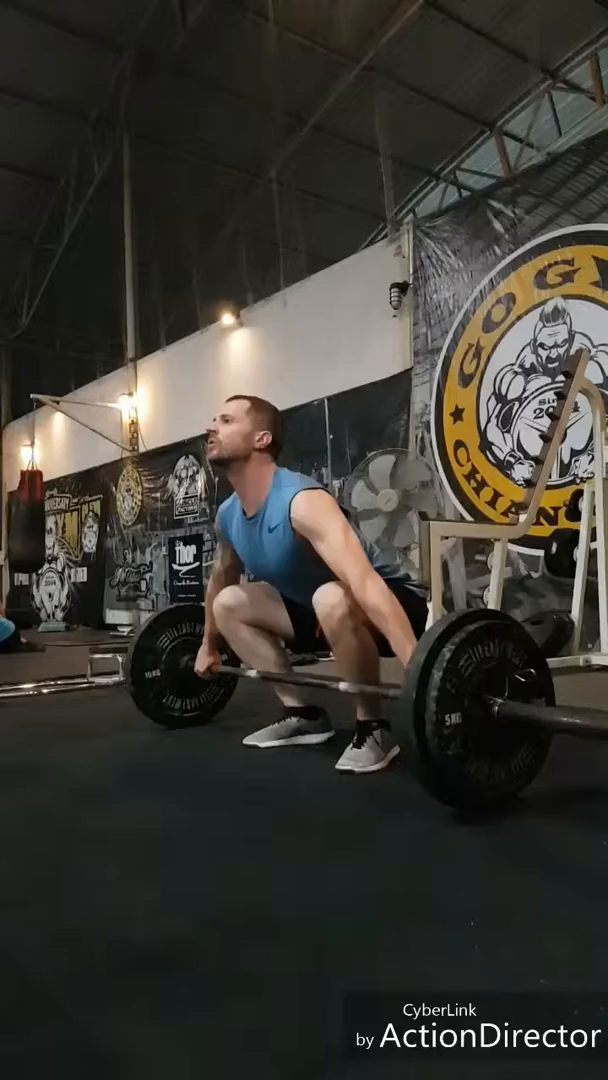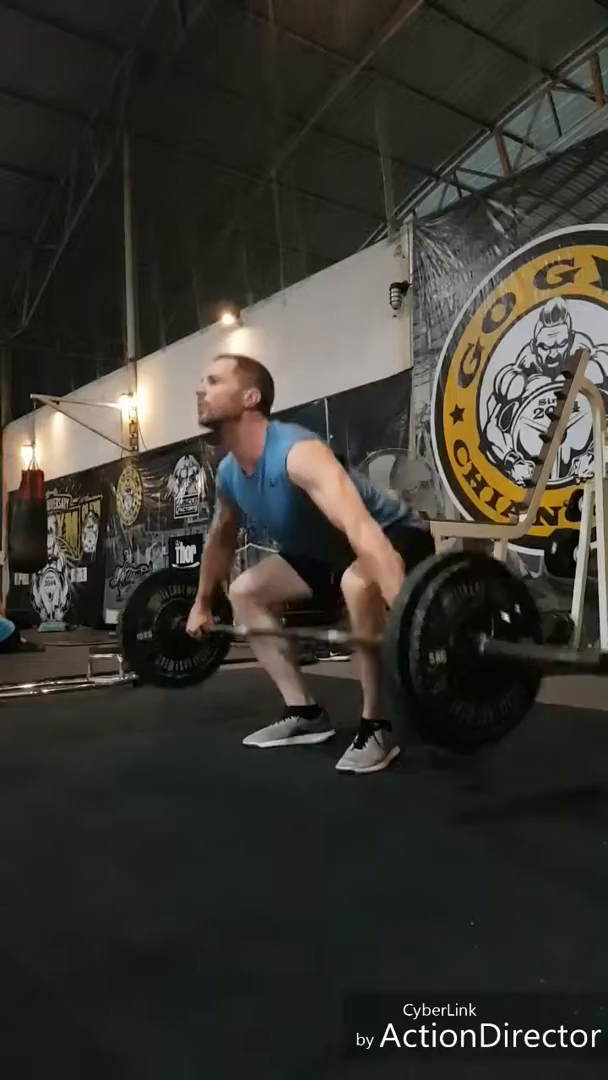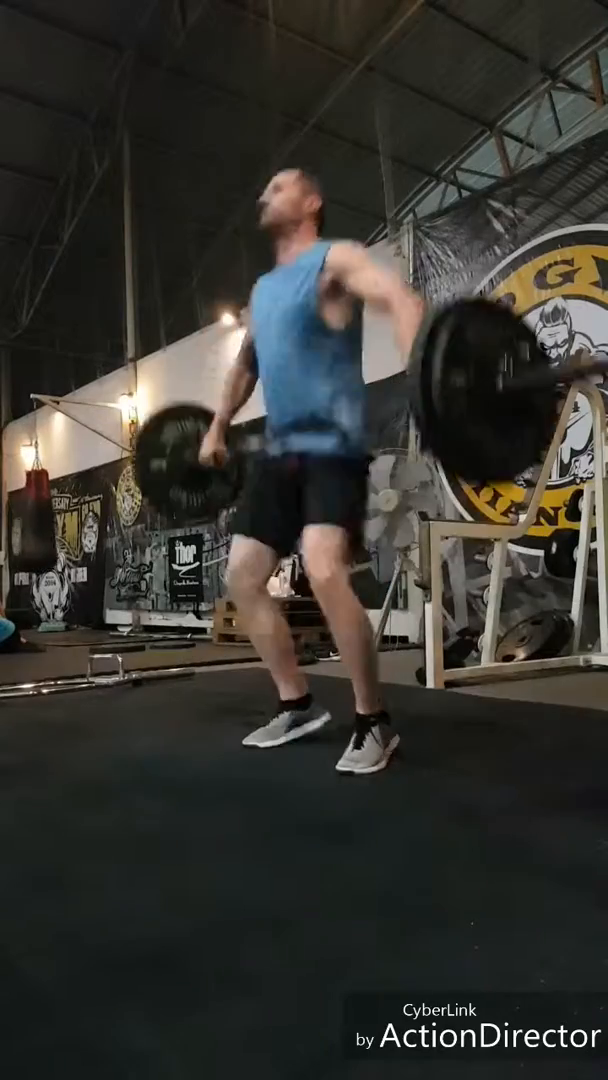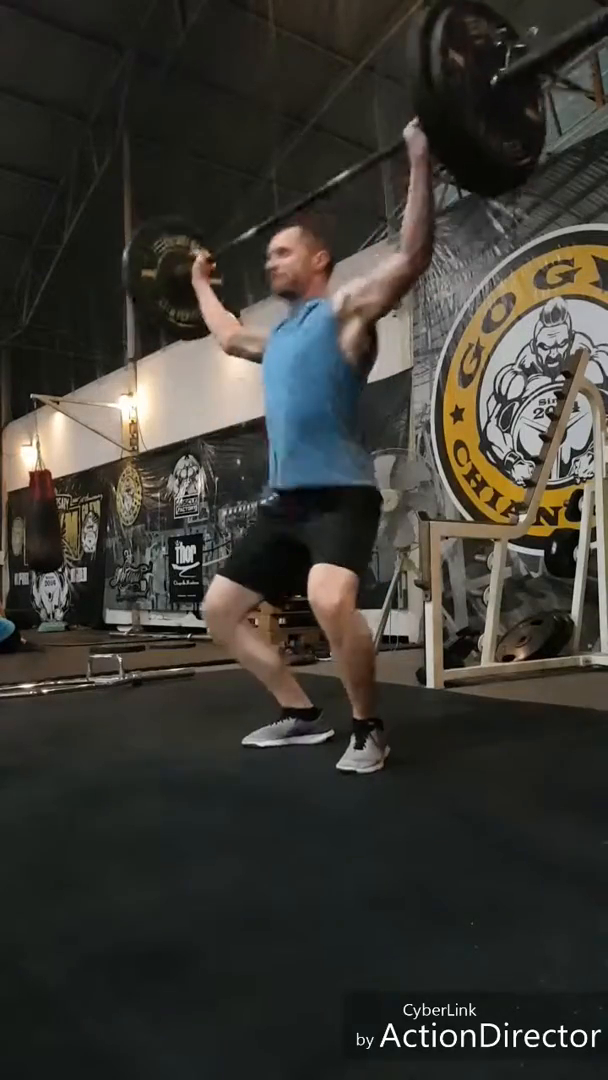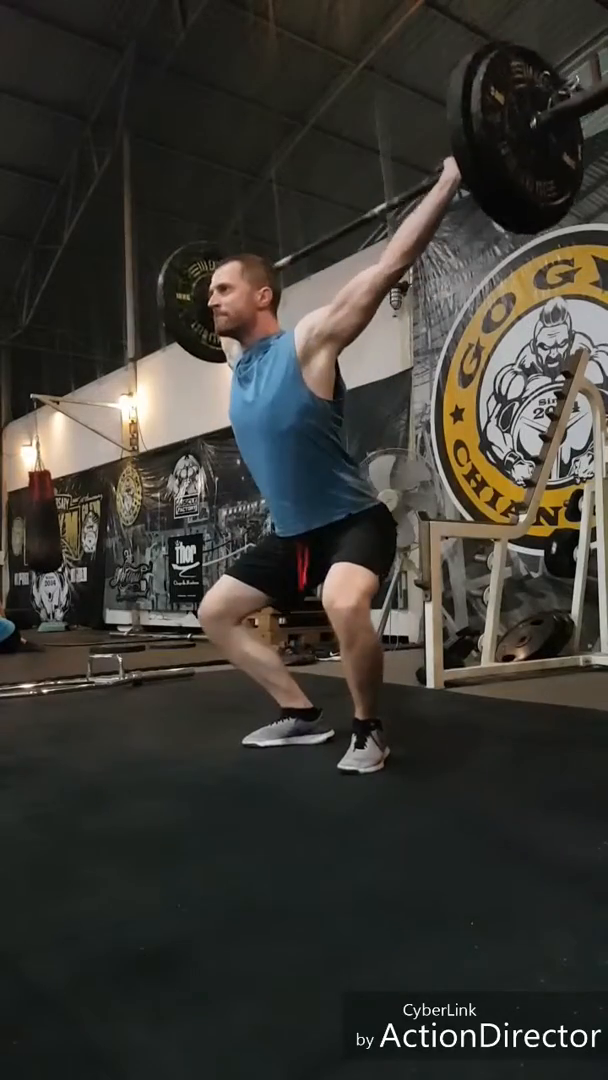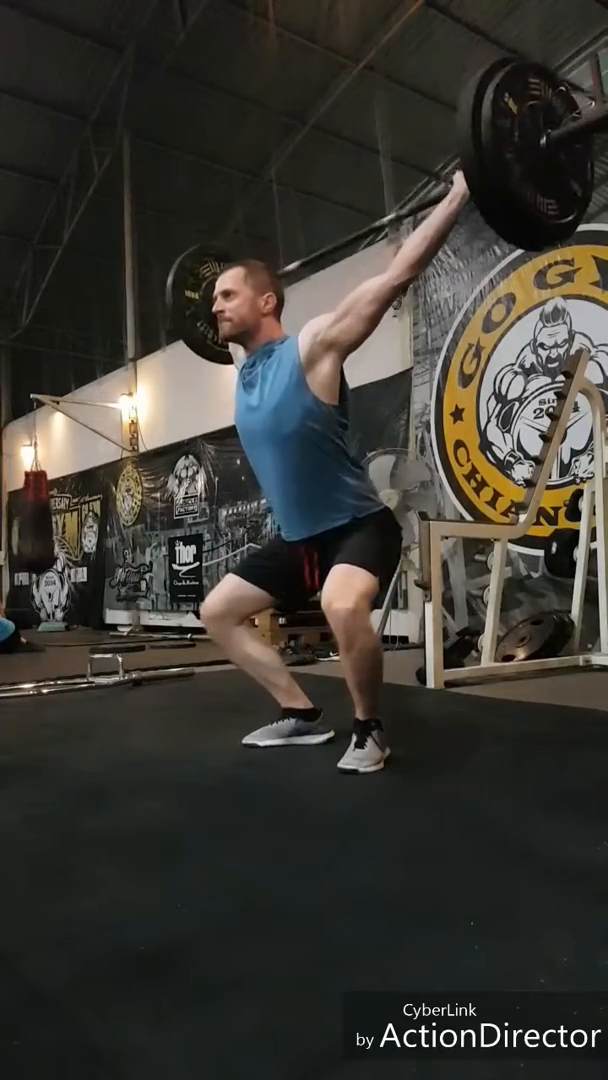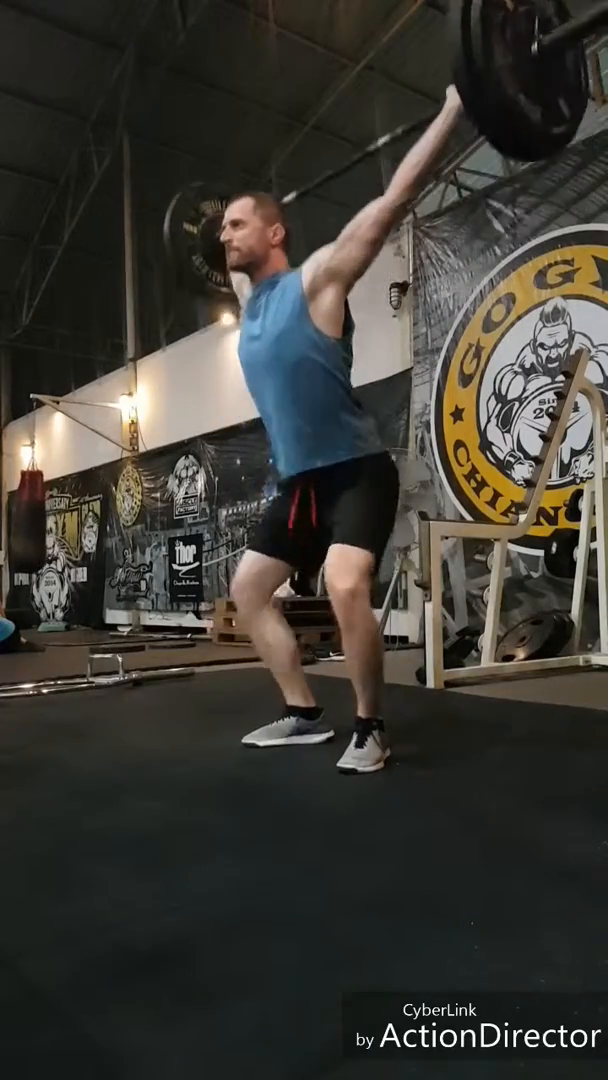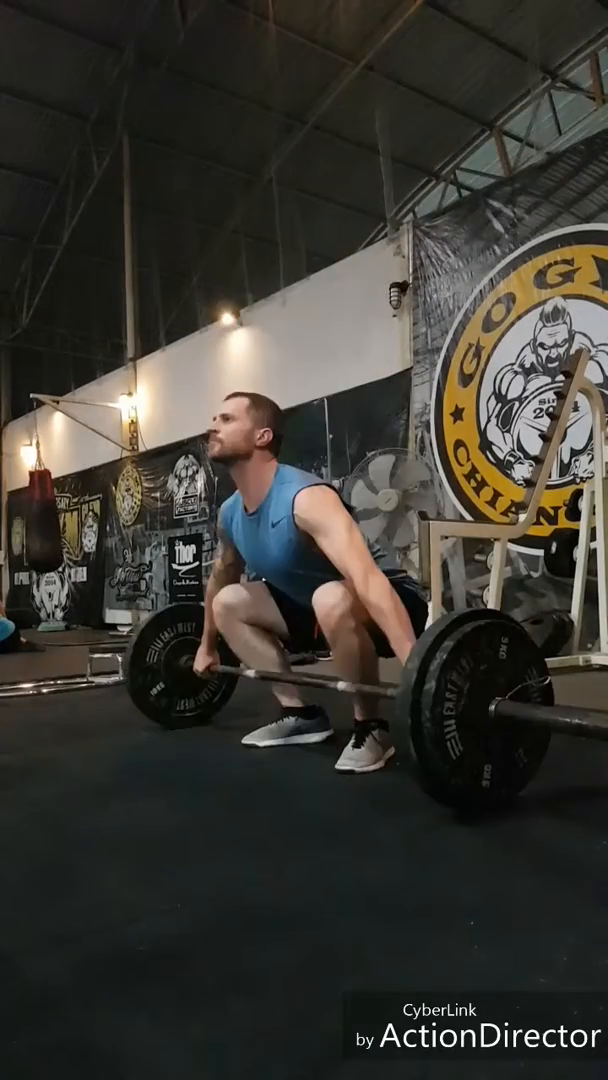
dt=0.4s
person 1, frame 1
left shoulder: (301, 502)
right shoulder: (229, 514)
left elbow: (365, 584)
right elbow: (220, 579)
right wrist: (208, 646)
left hip: (391, 603)
left knee: (334, 602)
right knee: (227, 605)
left ankle: (373, 729)
right ankle: (302, 713)
person 1, frame 2
left shoulder: (297, 455)
right shoulder: (228, 473)
left elbow: (362, 530)
right elbow: (219, 540)
right wrist: (202, 605)
left hip: (394, 542)
left knee: (361, 591)
right knee: (243, 592)
left ankle: (376, 729)
right ankle: (304, 713)
person 1, frame 3
left shoulder: (333, 261)
right shoulder: (263, 287)
left elbow: (396, 299)
right elbow: (246, 363)
right wrist: (216, 431)
left hip: (332, 447)
right hip: (280, 450)
left knee: (324, 574)
right knee: (242, 576)
left ankle: (371, 720)
right ankle: (295, 707)
person 1, frame 4
left shoulder: (347, 310)
right shoulder: (279, 331)
left elbow: (413, 258)
right elbow: (229, 332)
left wrist: (421, 158)
right wrist: (200, 278)
left hip: (339, 496)
right hip: (284, 502)
left knee: (330, 602)
right knee: (219, 610)
left ankle: (368, 730)
right ankle: (301, 714)
person 1, frame 5
left shoulder: (307, 342)
right shoulder: (242, 359)
left elbow: (387, 265)
right elbow: (227, 329)
left wrist: (449, 181)
left hip: (354, 522)
right hip: (292, 534)
left knee: (344, 604)
right knee: (215, 612)
left ankle: (369, 730)
right ankle: (301, 714)
person 1, frame 6
left shoulder: (311, 348)
right shoulder: (249, 364)
left elbow: (396, 274)
right elbow: (239, 328)
left wrist: (459, 196)
left hip: (358, 526)
right hip: (296, 536)
left knee: (342, 606)
right knee: (217, 612)
left ankle: (369, 731)
right ankle: (302, 715)
person 1, frame 7
left shoulder: (314, 281)
right shoulder: (251, 300)
left elbow: (390, 203)
right elbow: (238, 272)
left wrist: (450, 112)
left hip: (355, 471)
right hip: (296, 481)
left knee: (345, 589)
right knee: (248, 591)
left ankle: (369, 730)
right ankle: (303, 714)
person 1, frame 8
left shoulder: (305, 498)
right shoulder: (231, 512)
left elbow: (367, 579)
right elbow: (220, 579)
right wrist: (207, 646)
left hip: (386, 605)
left knee: (334, 601)
right knee: (227, 605)
left ankle: (371, 728)
right ankle: (300, 713)
